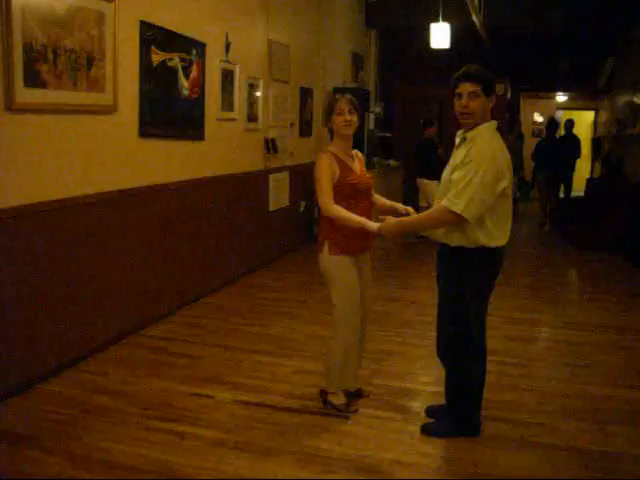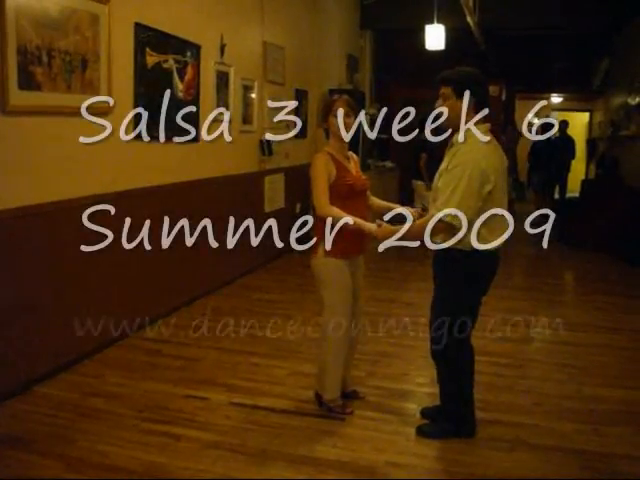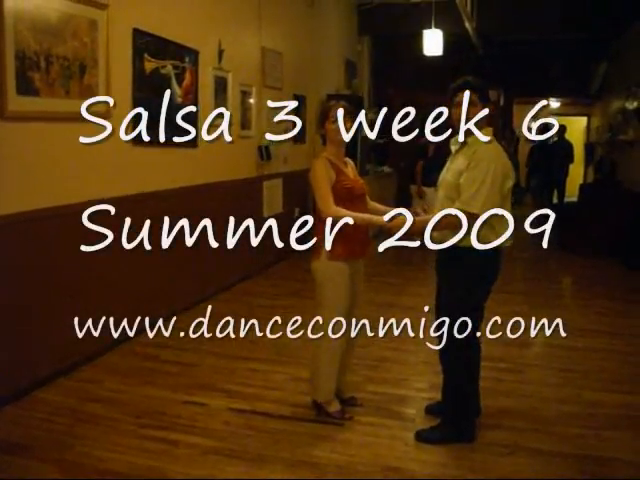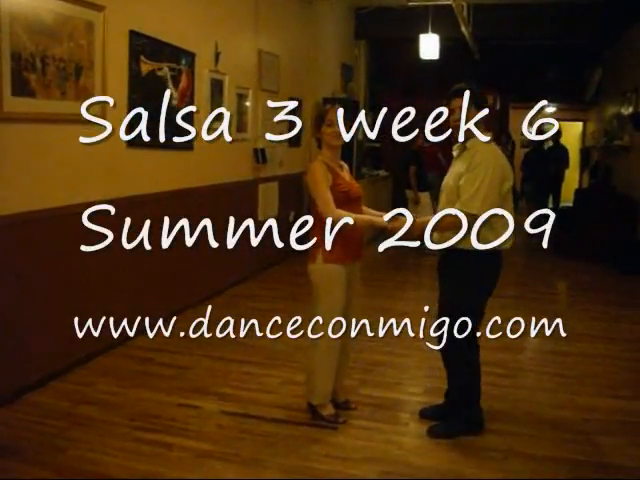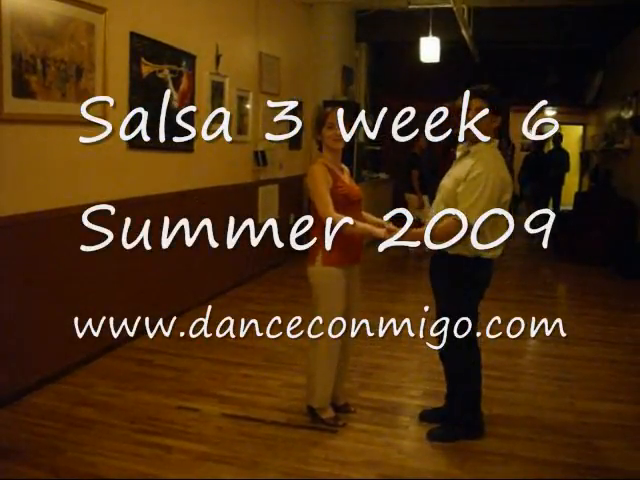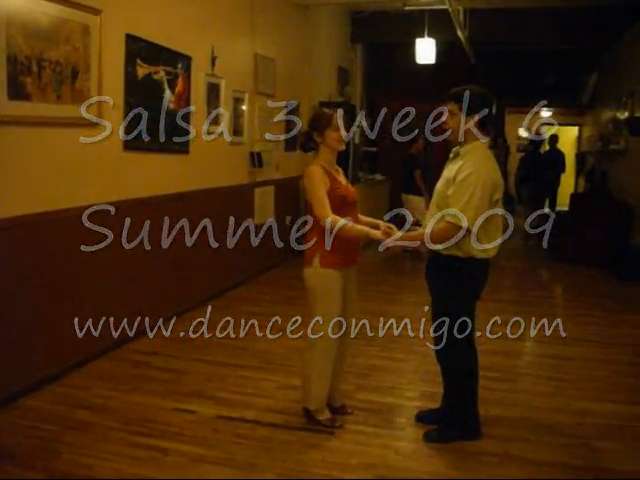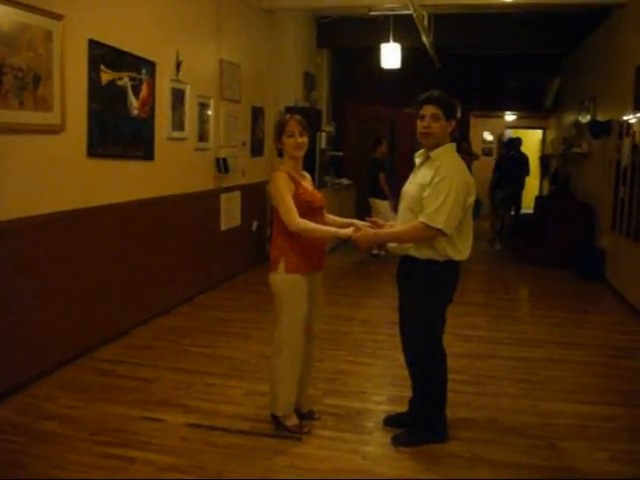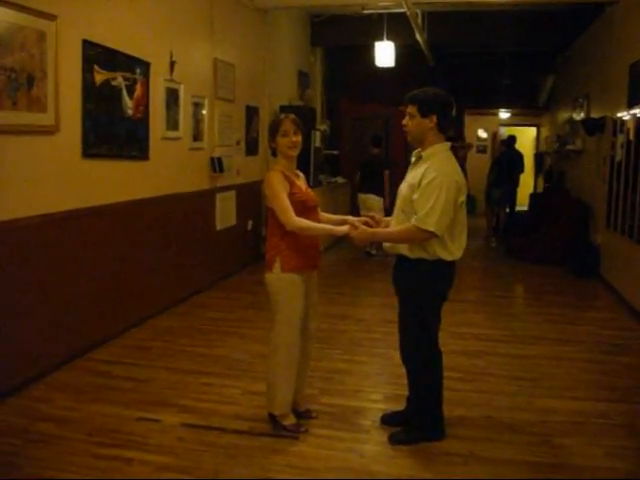
dt=0.7s
person 1, frame 1
left shoulder: (486, 151)
right shoulder: (468, 141)
left elbow: (454, 213)
left wrist: (401, 226)
right wrist: (414, 217)
left hip: (471, 258)
right hip: (459, 253)
left knee: (461, 339)
right knee: (455, 337)
left ankle: (464, 418)
right ankle: (458, 404)
person 1, frame 2
left shoulder: (470, 155)
right shoulder: (480, 142)
left elbow: (445, 221)
left wrist: (396, 233)
right wrist: (420, 216)
left hip: (466, 259)
right hip: (467, 254)
left knee: (449, 339)
right knee: (448, 336)
left ankle: (458, 420)
right ankle: (453, 406)
person 1, frame 3
left shoulder: (487, 155)
right shoulder: (462, 149)
left elbow: (467, 215)
left wrist: (416, 226)
right wrist: (423, 221)
left hip: (473, 258)
right hip: (455, 254)
left knee: (457, 338)
right knee: (454, 334)
left ankle: (458, 423)
right ankle: (460, 403)
person 1, frame 4
left shoulder: (487, 158)
right shoulder: (463, 152)
left elbow: (465, 217)
left wrist: (418, 225)
right wrist: (423, 224)
left hip: (475, 259)
right hip: (458, 255)
left knee: (458, 338)
right knee: (452, 335)
left ankle: (468, 416)
right ankle: (456, 403)
person 1, frame 5
left shoulder: (488, 167)
right shoulder: (466, 153)
left elbow: (460, 225)
left wrist: (411, 236)
right wrist: (422, 236)
left hip: (465, 265)
right hip: (450, 260)
left knee: (459, 342)
right knee: (449, 340)
left ankle: (468, 420)
right ankle: (455, 407)
person 1, frame 6
left shoulder: (477, 167)
right shoulder: (463, 157)
left elbow: (456, 227)
left wrist: (408, 238)
right wrist: (421, 235)
left hip: (461, 266)
right hip: (449, 262)
left knee: (456, 343)
right knee: (446, 341)
left ankle: (465, 422)
right ankle: (452, 408)
person 1, frame 7
left shoulder: (451, 171)
right shoulder: (424, 161)
left elbow: (429, 228)
left wrist: (378, 237)
right wrist: (389, 227)
left hip: (433, 270)
right hip: (414, 265)
left knee: (426, 347)
right knee: (413, 344)
left ankle: (432, 425)
right ankle: (418, 411)
person 1, frame 8
left shoulder: (440, 170)
right shoulder: (424, 160)
left elbow: (423, 230)
left wrist: (372, 236)
right wrist: (387, 223)
left hip: (427, 269)
right hip: (414, 265)
left knee: (421, 346)
right knee: (413, 343)
left ankle: (429, 423)
right ankle: (416, 409)
person 2, frame 1
left shoulder: (359, 156)
right shoulder: (326, 159)
left elbow: (370, 198)
right elbow: (328, 206)
left wrist: (396, 207)
right wrist: (369, 223)
left hip: (360, 248)
right hip: (336, 249)
left knee: (359, 317)
right knee: (347, 319)
left ankle: (347, 382)
right ankle: (332, 388)
person 2, frame 2
left shoulder: (353, 158)
right shoulder: (322, 160)
left elbow: (366, 200)
right elbow: (323, 208)
left wrist: (396, 208)
right wrist: (366, 226)
left hip: (353, 251)
right hip: (330, 251)
left knee: (352, 320)
right knee: (337, 321)
left ankle: (342, 382)
right ankle: (327, 392)
person 2, frame 3
left shoulder: (350, 163)
right shoulder: (321, 165)
left elbow: (364, 203)
right elbow: (329, 211)
left wrist: (393, 212)
right wrist: (379, 222)
left hip: (353, 254)
right hip: (331, 255)
left knee: (348, 324)
right knee: (331, 325)
left ankle: (339, 388)
right ankle: (323, 396)
person 2, frame 4
left shoulder: (344, 167)
right shoulder: (318, 168)
right elbow: (331, 213)
left wrist: (387, 216)
right wrist: (378, 222)
left hip: (349, 256)
right hip: (328, 257)
right knee: (327, 328)
left ankle: (335, 391)
right ankle: (318, 399)
person 2, frame 5
left shoulder: (344, 169)
right shoulder: (318, 171)
right elbow: (330, 217)
left wrist: (383, 223)
right wrist: (372, 231)
left hip: (348, 260)
right hip: (327, 260)
left knee: (344, 330)
right knee: (327, 331)
left ankle: (336, 394)
right ankle: (318, 402)
person 2, frame 6
left shoulder: (338, 171)
right shoulder: (315, 172)
right elbow: (327, 219)
left wrist: (377, 222)
right wrist: (369, 233)
left hip: (344, 261)
right hip: (323, 261)
left knee: (340, 331)
right knee: (323, 333)
left ankle: (332, 396)
right ankle: (314, 404)
person 2, frame 7
left shoulder: (306, 176)
right shoulder: (280, 178)
left elbow: (319, 216)
right elbow: (294, 223)
left wrist: (351, 222)
right wrist: (340, 233)
left hip: (311, 265)
right hip: (290, 267)
left knee: (307, 336)
right knee: (290, 338)
left ankle: (299, 401)
right ankle: (282, 410)
person 2, frame 8
left shoulder: (300, 176)
right shoulder: (275, 177)
left elbow: (312, 215)
right elbow: (291, 222)
left wrist: (346, 219)
right wrist: (337, 230)
left hip: (306, 264)
right hip: (285, 266)
left knee: (303, 334)
right knee: (286, 337)
left ankle: (296, 400)
right ankle: (279, 409)
